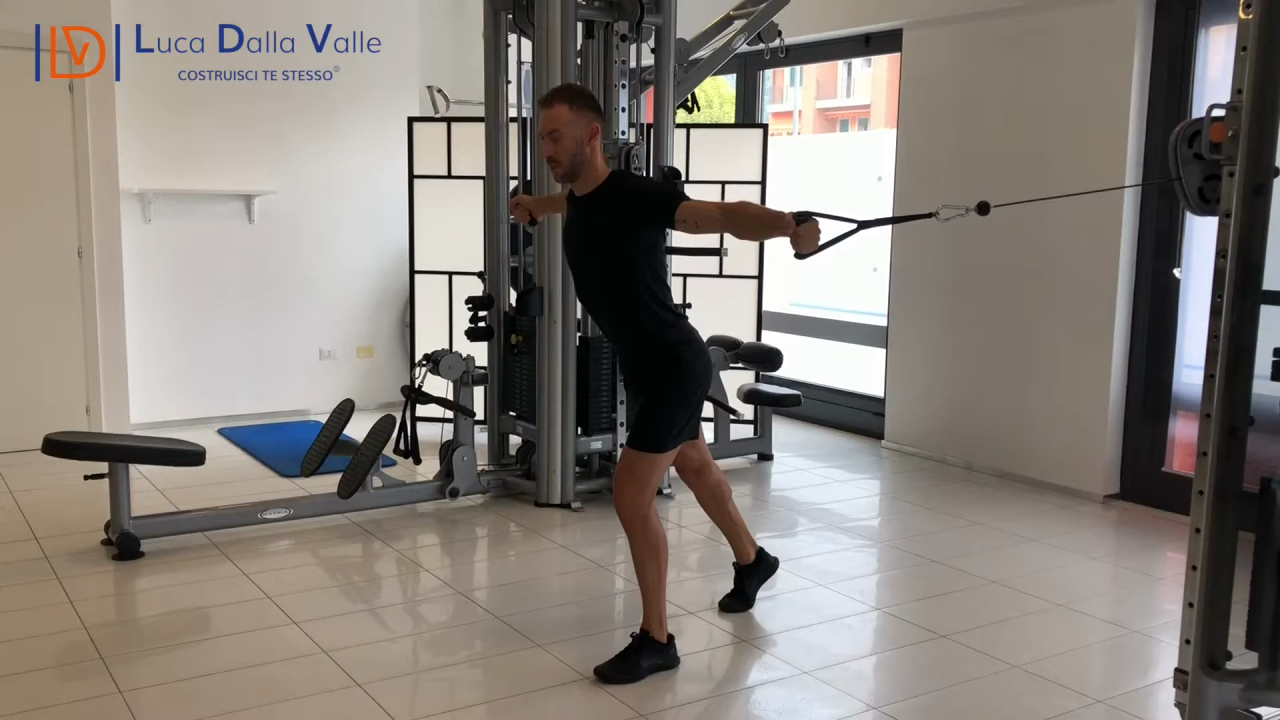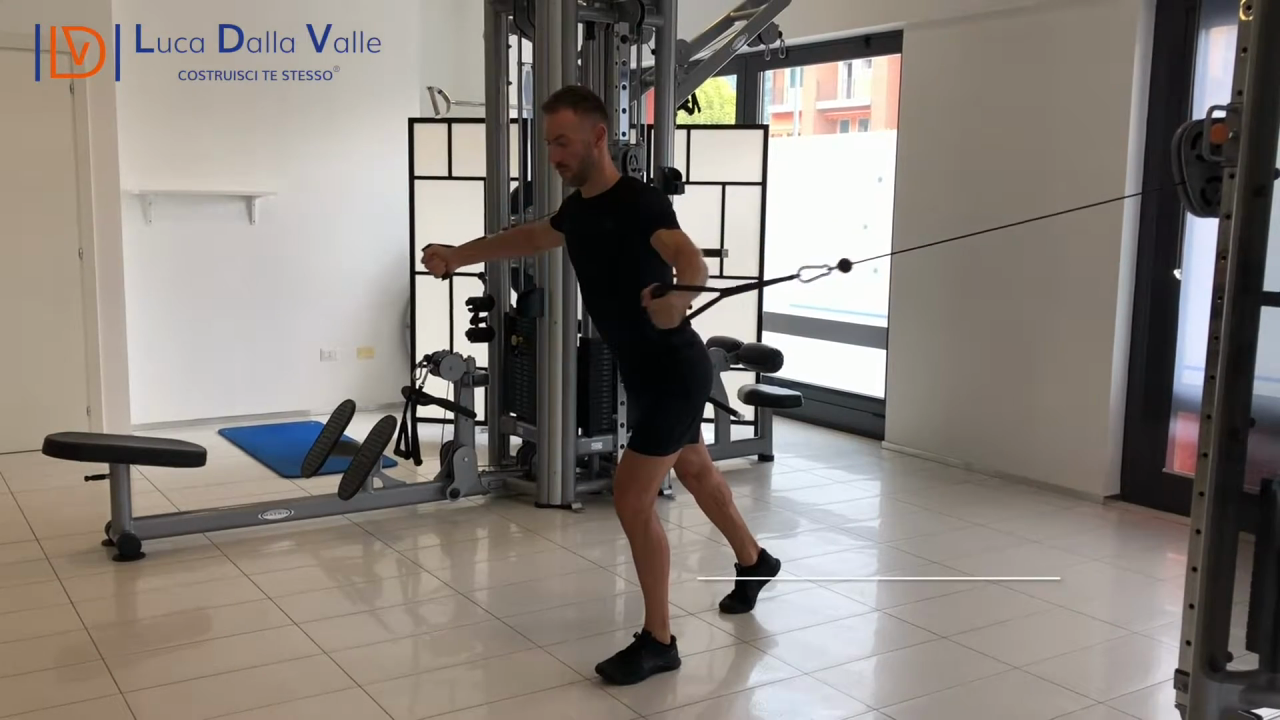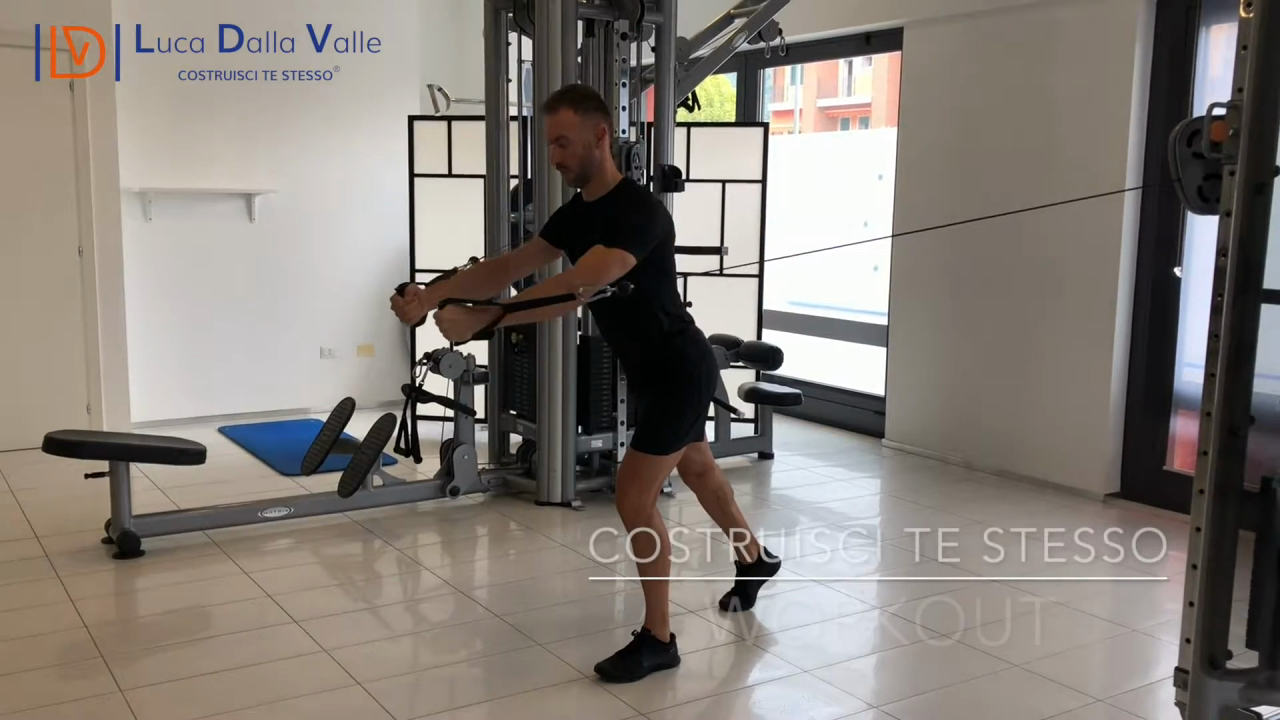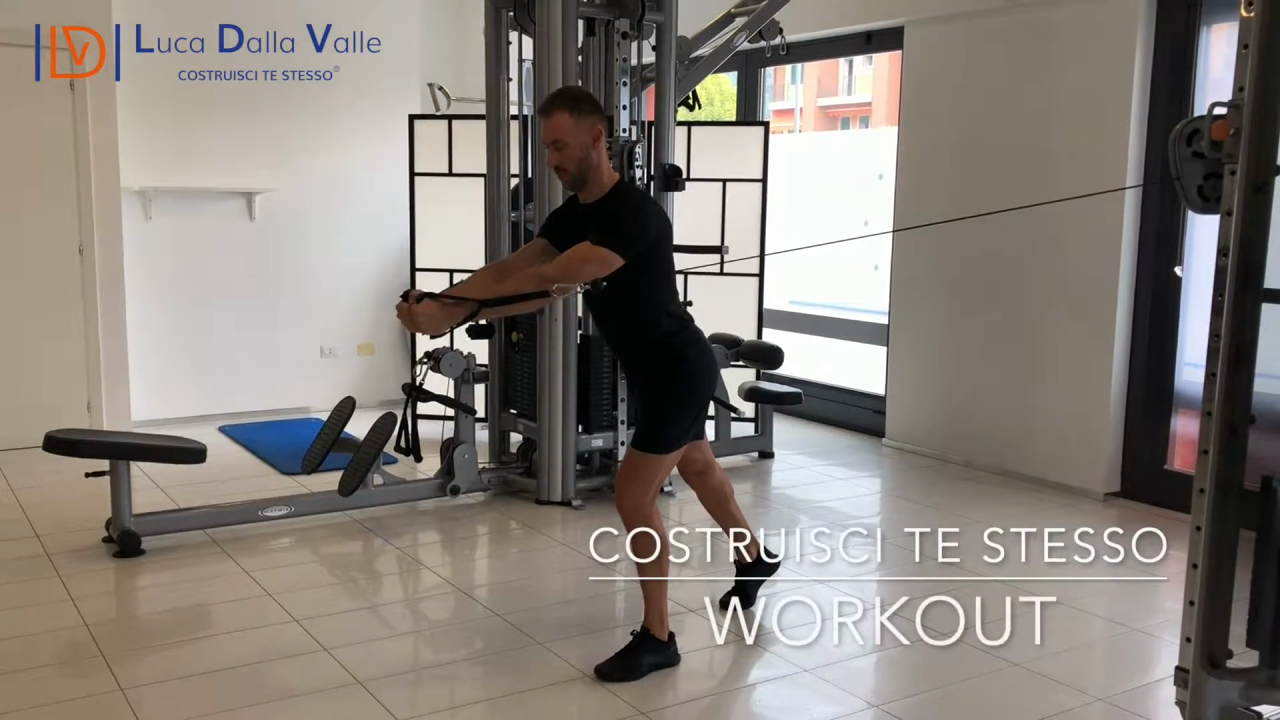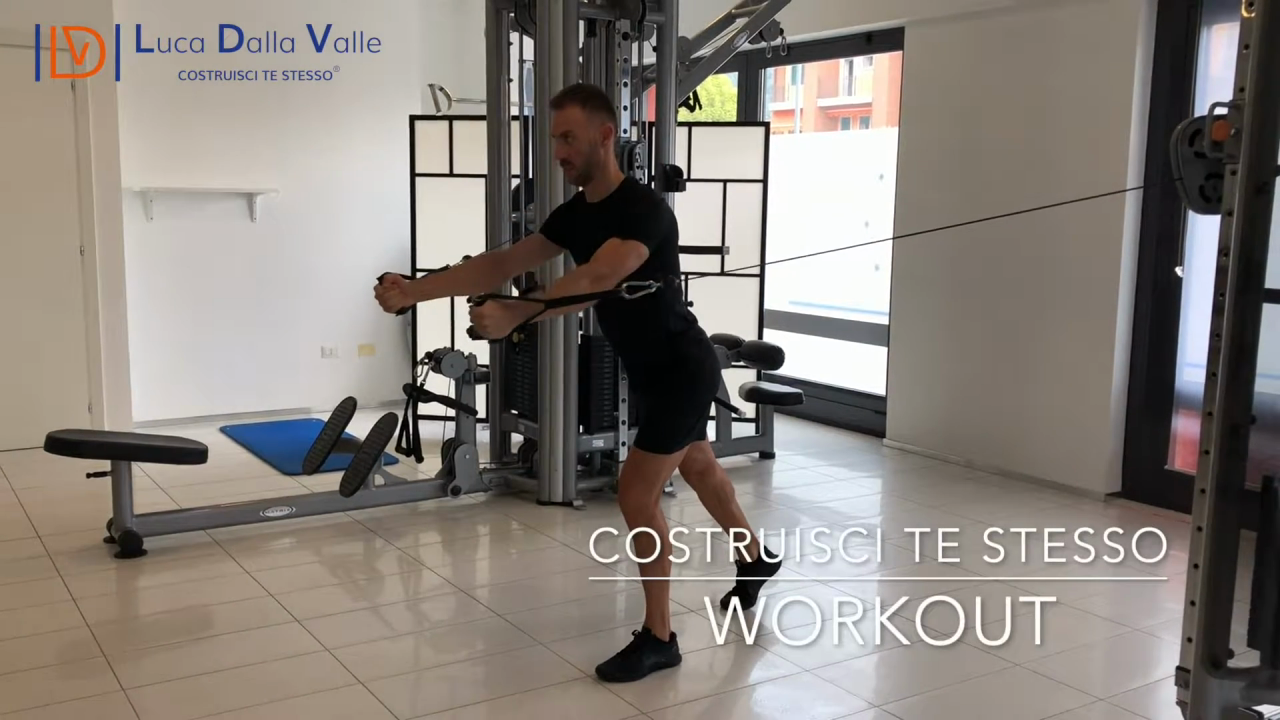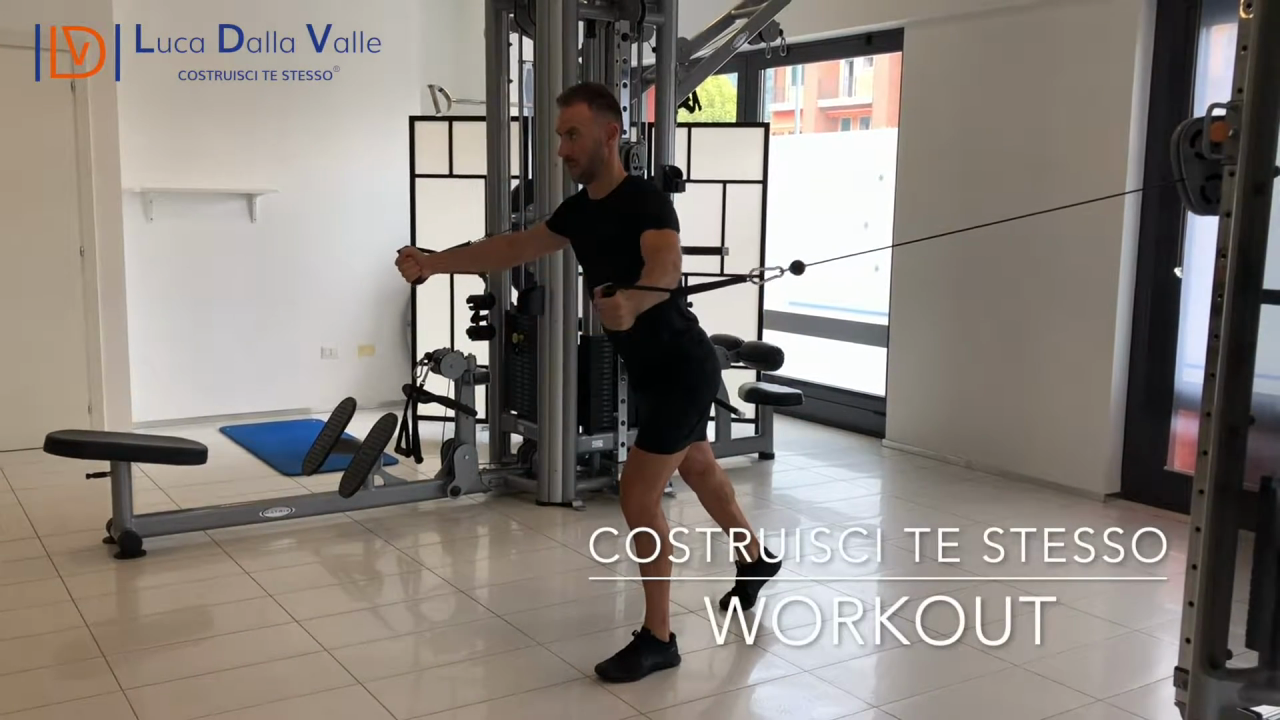
dt=0.7s
person 1, frame 1
left shoulder: (636, 195)
right shoulder: (583, 196)
left elbow: (721, 214)
left wrist: (786, 224)
right wrist: (533, 206)
left hip: (673, 365)
right hip: (648, 364)
left knee: (632, 496)
right knee: (695, 467)
left ankle: (656, 640)
right ankle: (752, 560)
person 1, frame 2
left shoulder: (640, 203)
right shoulder: (580, 207)
left elbow: (685, 254)
right elbow: (532, 237)
left wrist: (680, 294)
right wrist: (461, 255)
left hip: (673, 369)
right hip: (645, 369)
left knee: (632, 499)
right knee: (695, 471)
left ankle: (658, 641)
right ankle: (754, 562)
person 1, frame 3
left shoulder: (638, 211)
right shoulder: (576, 214)
left elbow: (578, 287)
right elbow: (509, 266)
left wrist: (481, 318)
right wrist: (431, 296)
left hip: (679, 370)
right hip: (653, 369)
left knee: (634, 497)
right knee: (697, 470)
left ankle: (657, 639)
right ankle: (754, 559)
person 1, frame 4
left shoulder: (634, 214)
right shoulder: (572, 215)
left elbow: (551, 282)
right elbow: (509, 270)
left wrist: (454, 314)
right wrist: (435, 302)
left hip: (679, 369)
right hip: (650, 369)
left knee: (633, 496)
right knee: (697, 469)
left ankle: (656, 638)
right ankle: (754, 558)
person 1, frame 5
left shoulder: (642, 209)
right shoulder: (574, 213)
left elbow: (597, 278)
right elbow: (502, 263)
left wrist: (516, 313)
right wrist: (416, 290)
left hip: (682, 369)
right hip: (650, 370)
left knee: (637, 496)
right knee: (699, 469)
left ankle: (657, 638)
right ankle: (755, 558)
person 1, frame 6
left shoulder: (644, 202)
right shoulder: (580, 209)
left elbow: (665, 263)
right elbow: (514, 248)
left wrist: (633, 300)
right wrist: (435, 263)
left hip: (681, 368)
right hip: (650, 370)
left knee: (638, 496)
right knee: (699, 471)
left ankle: (657, 638)
right ankle: (754, 559)
